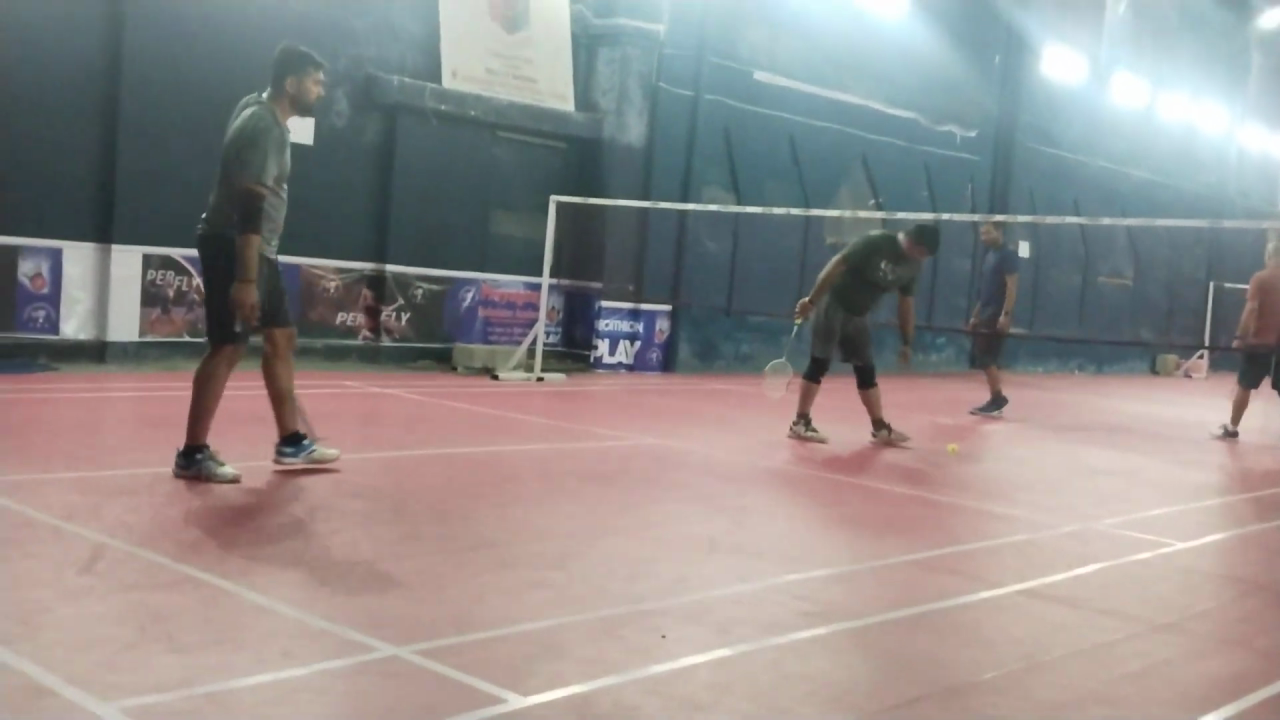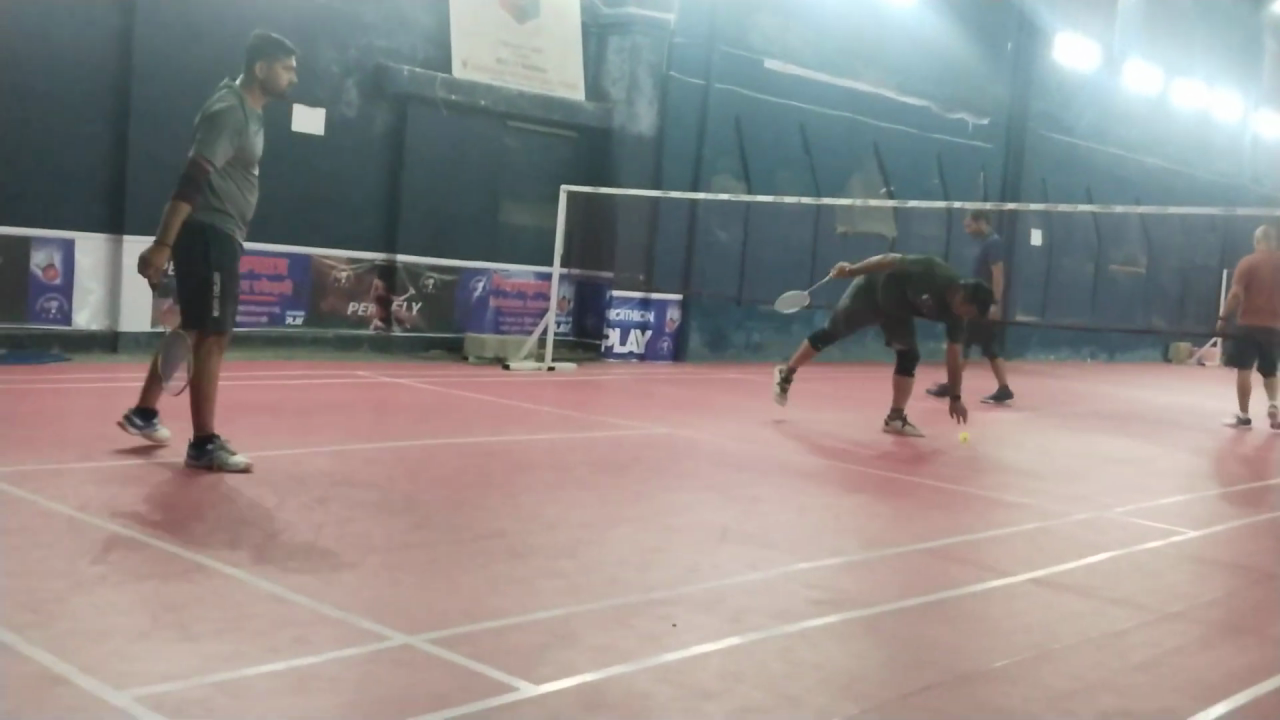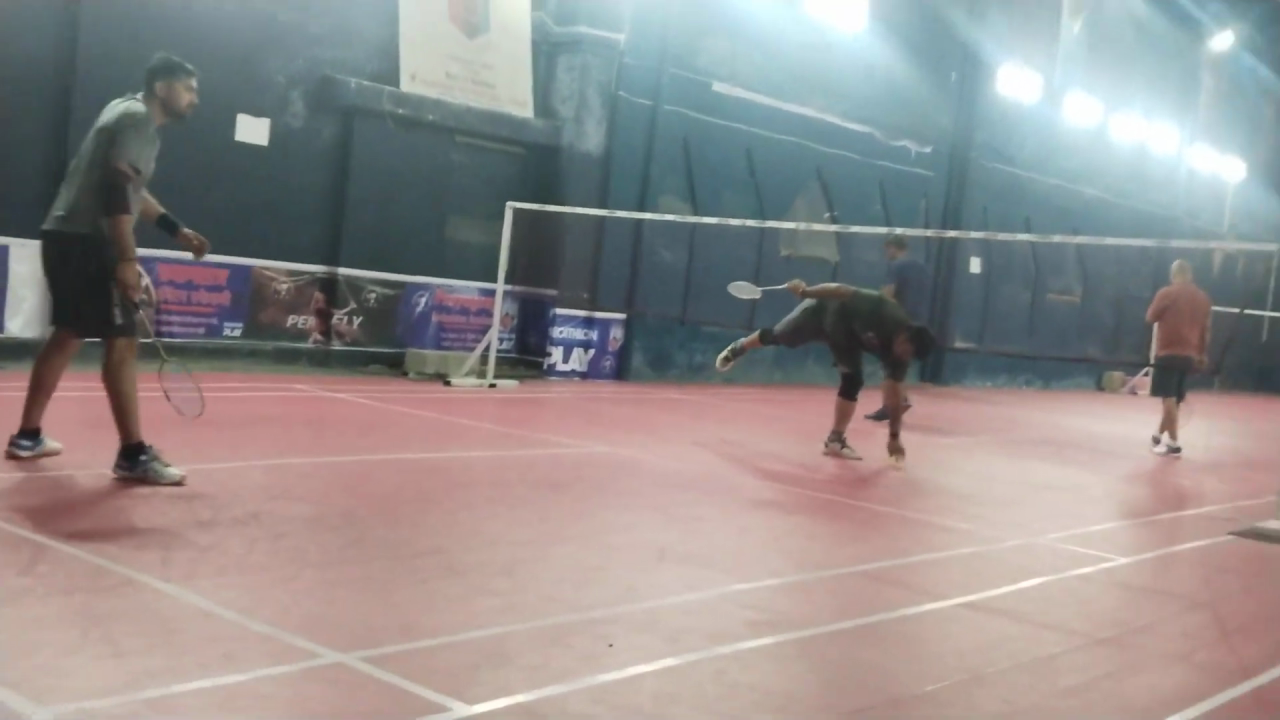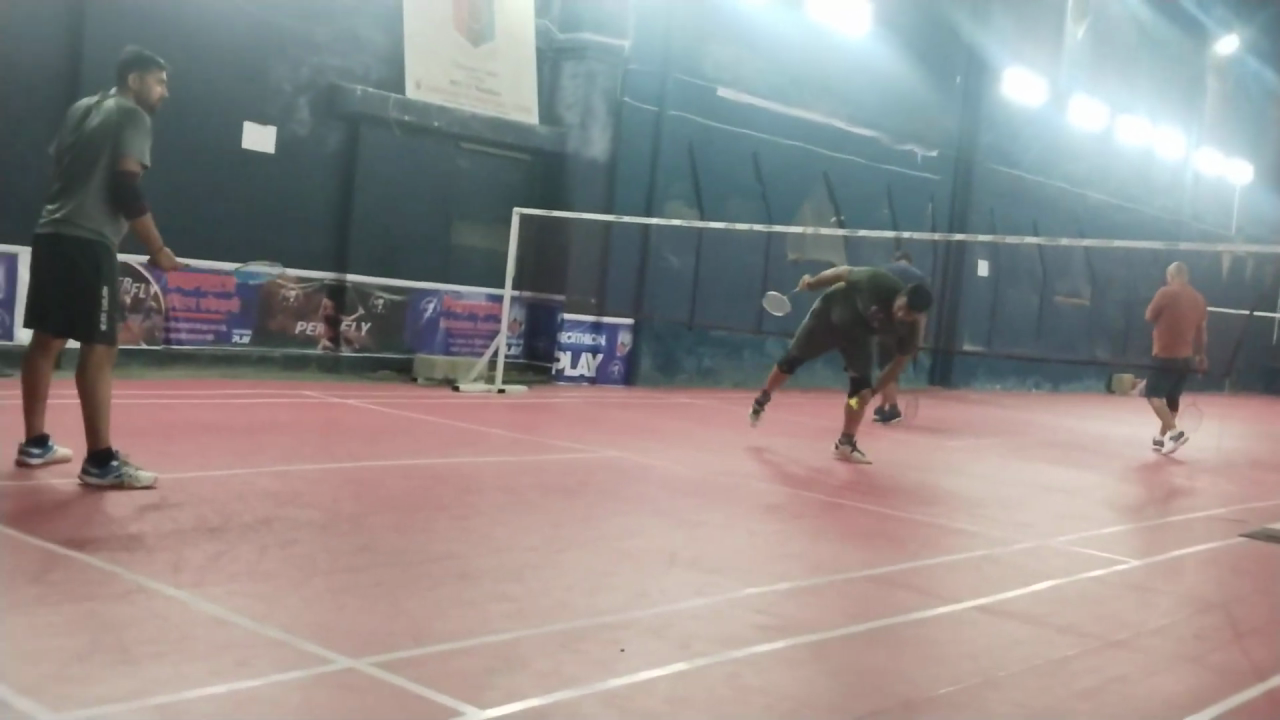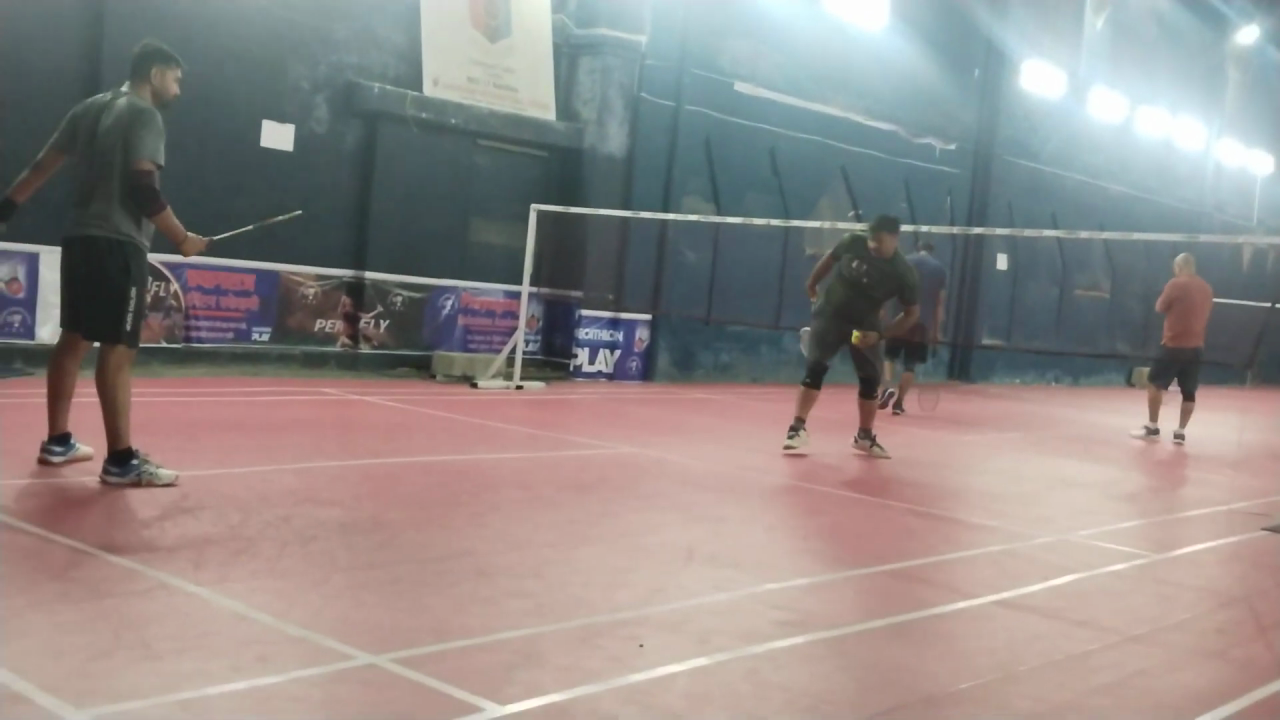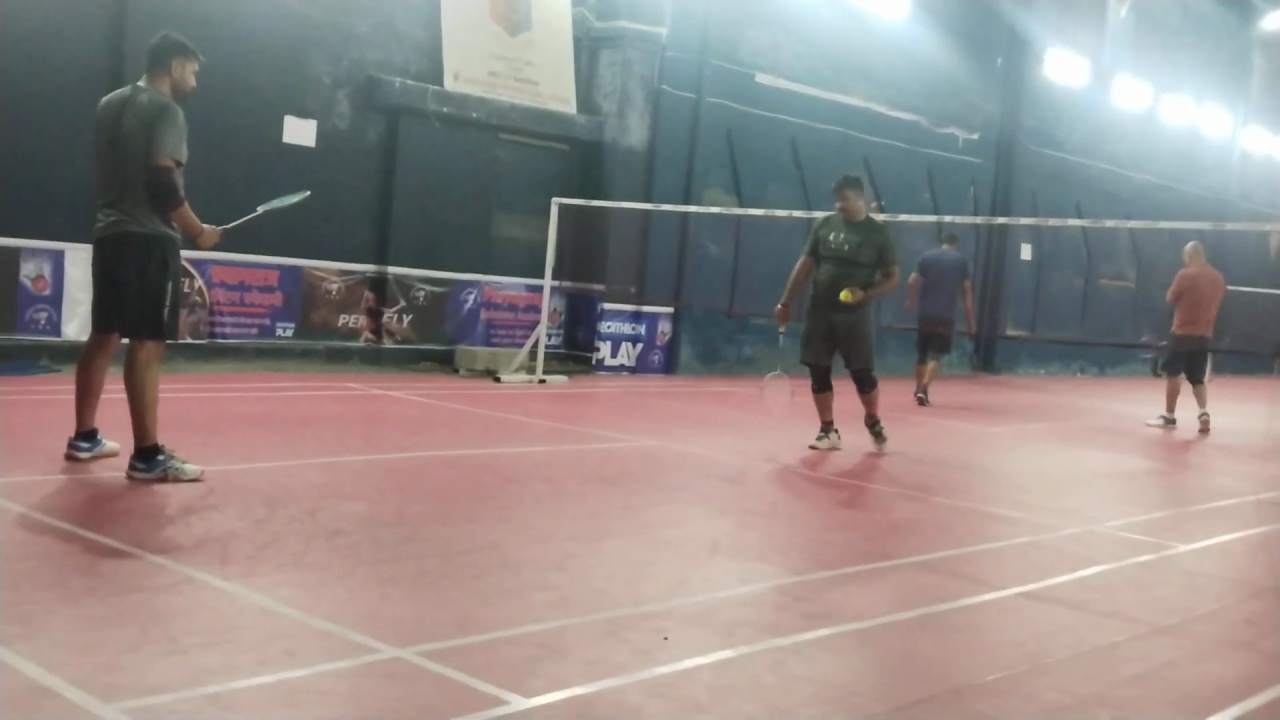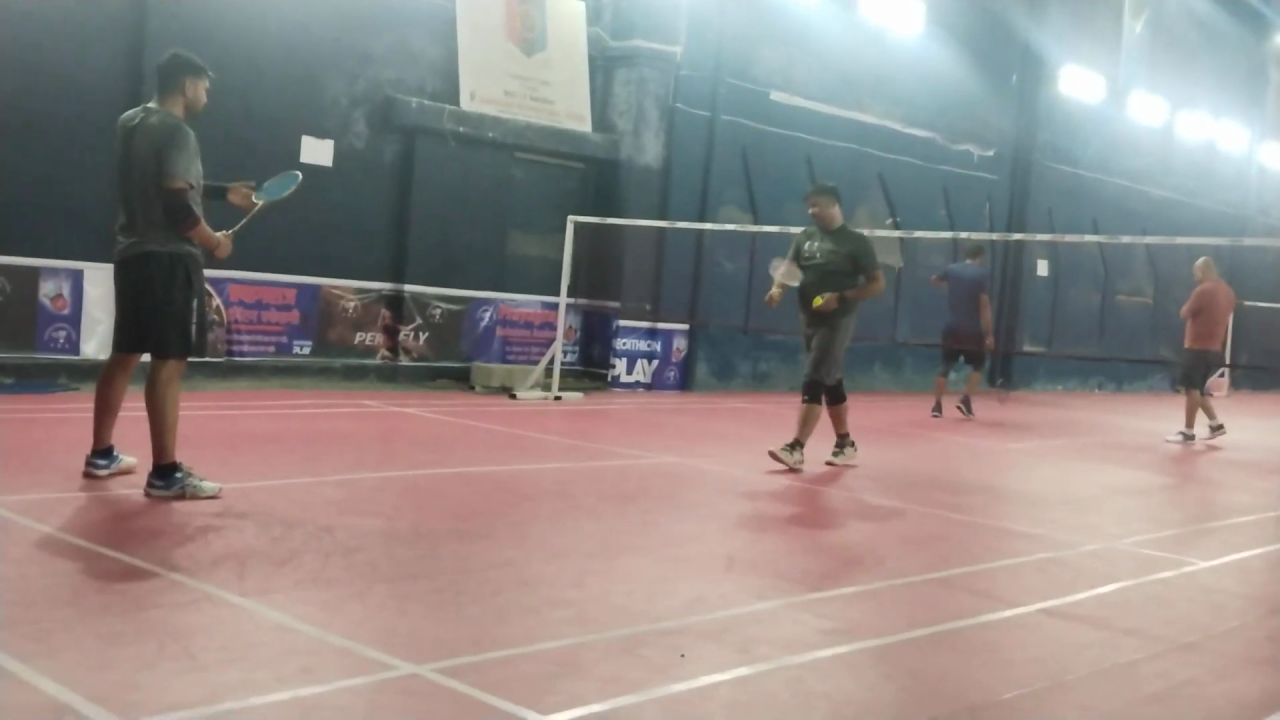
dt=0.3s
person 1, frame 1
left shoulder: (259, 109)
right shoulder: (265, 130)
right elbow: (250, 209)
right wrist: (246, 280)
left hip: (254, 250)
right hip: (232, 248)
left knee: (282, 340)
right knee: (227, 348)
left ankle: (291, 441)
right ankle: (192, 453)
person 1, frame 2
left shoulder: (244, 106)
right shoulder: (229, 111)
right elbow: (191, 180)
right wrist: (161, 243)
left hip: (214, 233)
right hip: (207, 234)
left knee: (198, 329)
right knee: (213, 336)
left ankle: (143, 414)
right ankle: (205, 443)
person 1, frame 3
left shoulder: (128, 112)
right shoulder: (138, 119)
left elbow: (133, 193)
right elbow: (116, 191)
left wrist: (179, 231)
right wrist: (126, 259)
left hip: (64, 234)
right hip: (86, 239)
left knee: (66, 336)
right knee: (121, 341)
left ankle: (27, 435)
right ankle: (133, 453)
person 1, frame 4
left shoulder: (82, 109)
right shoulder: (133, 117)
right elbow: (127, 190)
right wrist: (158, 250)
left hip: (52, 235)
right hip: (88, 244)
left knee: (47, 340)
right knee: (98, 349)
left ankle: (35, 443)
right ankle: (101, 461)
person 1, frame 5
left shoulder: (90, 109)
right shoulder: (144, 116)
left elbow: (43, 165)
right elbow: (143, 189)
right wrist: (182, 238)
left hip: (81, 238)
right hip: (118, 246)
left knee: (73, 340)
right knee: (118, 349)
left ankle: (58, 441)
right ankle: (121, 460)
person 1, frame 6
left shoulder: (111, 104)
right shoulder: (166, 111)
right elbow: (162, 184)
right wrist: (198, 231)
left hip: (110, 235)
right hip: (149, 241)
left knee: (103, 337)
right knee: (146, 345)
left ankle: (84, 437)
right ankle: (147, 456)
person 1, frame 7
left shoulder: (130, 122)
right shoulder: (176, 132)
right elbow: (176, 206)
left wrist: (222, 192)
right wrist: (214, 241)
left hip: (132, 254)
right hip: (170, 260)
left knee: (123, 355)
right knee: (169, 363)
left ankle: (101, 454)
right ankle: (165, 473)
person 2, frame 1
left shoulder: (912, 266)
right shoulder: (875, 243)
left elbow: (907, 303)
right elbow: (836, 265)
left wrist: (907, 343)
right wrist: (811, 300)
left hip: (856, 315)
right hip: (833, 304)
left knee: (866, 369)
right knee: (820, 362)
left ankle: (880, 427)
right ankle: (800, 423)
person 2, frame 2
left shoulder: (956, 314)
right shoulder: (932, 273)
left elbow: (954, 356)
right elbow: (891, 260)
left wrist: (956, 398)
right wrist: (851, 270)
left hip: (898, 313)
right hip: (870, 291)
left knee: (909, 357)
right knee: (830, 334)
left ankle: (895, 417)
right ankle: (786, 374)
person 2, frame 3
left shoulder: (897, 353)
right shoulder: (880, 311)
left elbow: (893, 395)
right elbow: (842, 290)
left wrist: (894, 436)
right wrist: (805, 292)
left hip: (847, 339)
right hip: (821, 312)
left knee: (853, 381)
right knee: (775, 337)
left ankle: (835, 440)
right ankle: (737, 349)
person 2, frame 4
left shoulder: (907, 330)
right shoulder: (876, 282)
left elbow: (898, 363)
right elbow: (841, 272)
left wrist: (873, 390)
right wrist: (811, 282)
left hip: (858, 337)
right hip: (828, 317)
left knee: (861, 386)
right knee: (793, 359)
left ankle: (846, 443)
right ankle: (763, 399)
person 2, frame 5
left shoulder: (904, 274)
right shoulder: (853, 243)
left elbow: (911, 313)
right elbow: (828, 260)
left wrist: (879, 335)
right wrist: (812, 283)
left hip: (864, 326)
right hip: (829, 316)
left knee: (871, 379)
right knee: (815, 367)
left ankle: (865, 437)
right ankle: (798, 428)
person 2, frame 6
left shoulder: (879, 234)
right shoulder: (824, 226)
left elbow: (893, 277)
right elbow: (806, 264)
left wrist: (865, 294)
right wrist: (785, 301)
left hip: (855, 313)
right hip: (819, 309)
left knee: (862, 372)
right knee: (818, 369)
left ankle: (873, 422)
right ankle: (828, 430)
person 2, frame 7
left shoulder: (856, 242)
right shoulder: (806, 237)
left elbow: (878, 283)
left wrist: (841, 298)
right wrist: (776, 289)
left hip: (836, 323)
right hip: (809, 321)
left knee: (813, 384)
right knee: (831, 385)
left ankle: (796, 448)
right ankle: (845, 443)
person 3, frame 1
left shoulder: (1261, 278)
left elbow: (1251, 309)
left wrist: (1240, 336)
left hip: (1259, 342)
left knee: (1245, 386)
left ankle: (1232, 428)
person 3, frame 2
left shoulder: (1248, 262)
left elbow: (1236, 293)
left wrist: (1223, 318)
left hip: (1248, 325)
left knee: (1244, 370)
left ankle: (1243, 416)
person 3, frame 3
left shoulder: (1166, 293)
right shoulder: (1203, 298)
left elbow: (1150, 319)
right elbow: (1206, 329)
right wrist: (1202, 354)
left hip: (1167, 354)
right hip: (1188, 356)
left knee: (1168, 399)
right knee: (1176, 400)
left ankle: (1173, 444)
right ankle: (1159, 437)
person 3, frame 4
left shoulder: (1166, 293)
right shoulder: (1199, 298)
left elbow: (1149, 317)
right elbow: (1202, 330)
right wrist: (1201, 355)
left hip: (1165, 356)
right hip: (1185, 357)
left knee: (1154, 397)
right knee: (1172, 400)
left ankle: (1175, 433)
right ankle: (1161, 439)
person 3, frame 5
left shoulder: (1176, 284)
right shoulder: (1207, 289)
left elbow: (1159, 308)
left hip: (1174, 346)
right hip: (1196, 348)
left knee: (1155, 384)
right knee: (1188, 392)
left ankle: (1152, 427)
right ankle: (1180, 431)
person 3, frame 6
left shoulder: (1186, 275)
right shoulder: (1219, 278)
left elbow: (1170, 298)
right elbow: (1214, 306)
left hip: (1184, 333)
right hip: (1204, 336)
left knee: (1173, 374)
right knee: (1197, 379)
left ankle: (1169, 416)
right ankle: (1203, 413)
person 3, frame 7
left shoulder: (1204, 290)
right shoulder: (1228, 292)
left elbow: (1184, 314)
left hip: (1198, 348)
right hip: (1214, 349)
left knee: (1191, 389)
right knee: (1198, 390)
left ankle: (1188, 432)
right ankle: (1215, 423)
person 4, frame 1
left shoulder: (1008, 254)
right shoulder: (989, 255)
left elbow: (1011, 286)
left wrist: (1006, 314)
right wrist: (975, 315)
left hip: (996, 315)
right hip: (985, 314)
left knee: (983, 355)
right knee: (985, 358)
left ankle: (998, 397)
right ankle: (995, 400)
person 4, frame 2
left shoulder: (993, 243)
right shoulder: (988, 243)
left elbow: (998, 275)
left wrist: (995, 303)
left knee: (963, 344)
right knee: (990, 349)
right ankle: (1004, 390)
person 4, frame 3
left shoulder: (897, 266)
right shoulder: (922, 267)
left elbow: (887, 295)
right hip: (916, 324)
left ankle: (889, 409)
right ankle: (900, 399)
person 4, frame 4
left shoulder: (890, 269)
right shoulder: (921, 277)
right elbow: (922, 312)
right wrist: (919, 339)
left knee: (887, 370)
left ankle: (893, 409)
right ankle: (882, 408)
person 4, frame 5
left shoulder: (909, 261)
right shoulder: (940, 268)
right elbow: (940, 302)
right wrist: (936, 330)
right hip: (923, 324)
left knee: (890, 356)
right knee: (910, 363)
left ankle: (888, 387)
right ankle: (899, 402)
person 4, frame 6
left shoulder: (927, 257)
right shoulder: (961, 260)
left elbow: (911, 282)
right elbow: (966, 292)
left wrist: (910, 301)
right wrist: (970, 320)
left hip: (925, 314)
right hip: (945, 317)
left knee: (922, 354)
right knee: (936, 356)
left ankle: (919, 389)
right ankle: (923, 389)
person 4, frame 7
left shoulder: (952, 270)
right shoulder: (982, 274)
left elbow: (935, 280)
right elbow: (985, 306)
right wrist: (989, 334)
left hip: (950, 328)
right hip: (971, 330)
left knee: (945, 367)
right knee: (977, 366)
left ankle: (937, 405)
right ankle: (966, 399)
